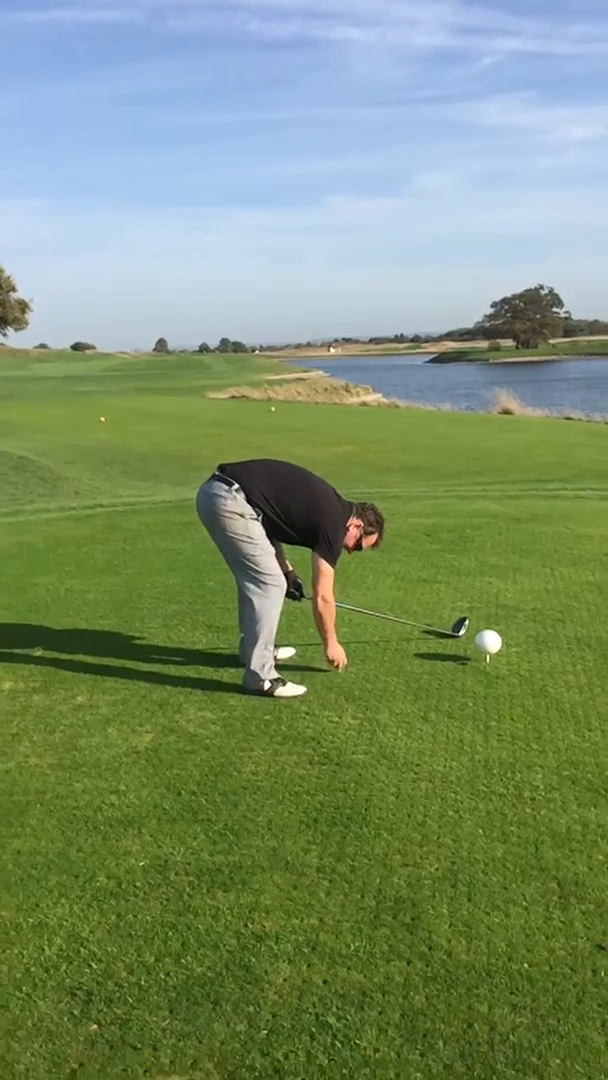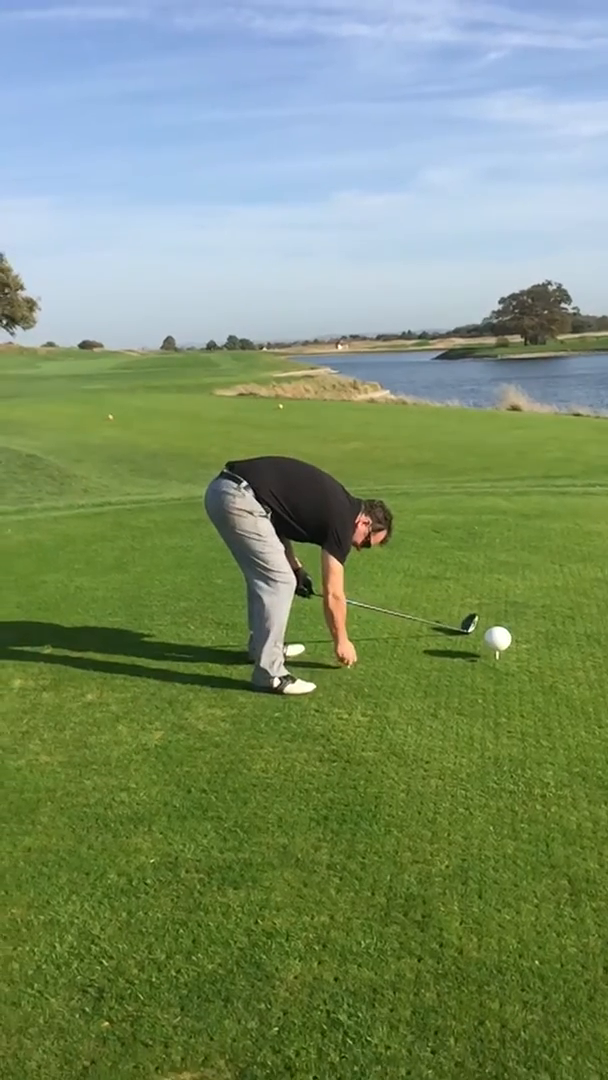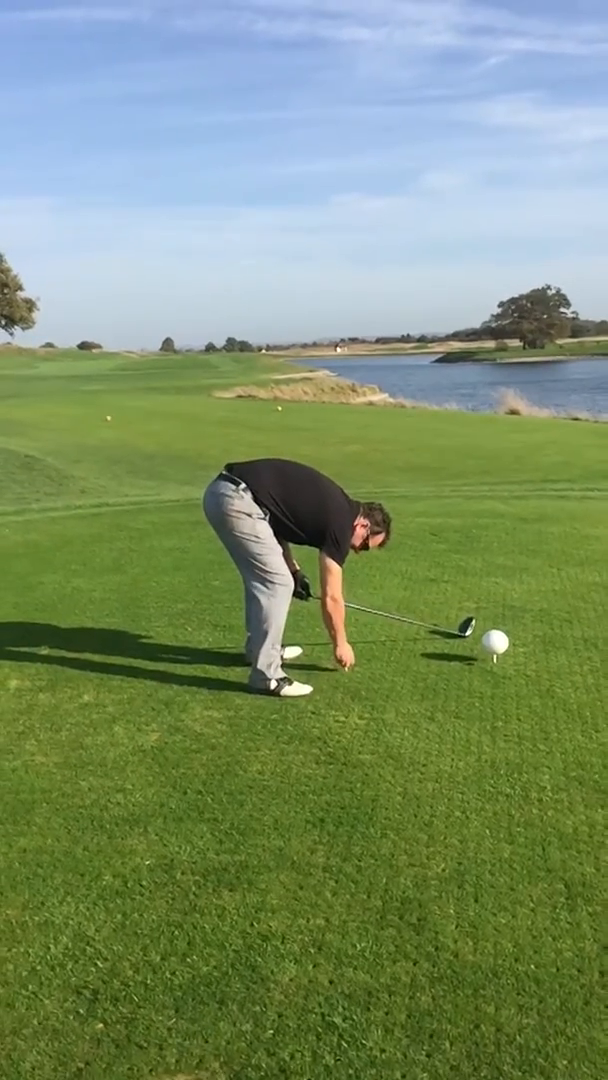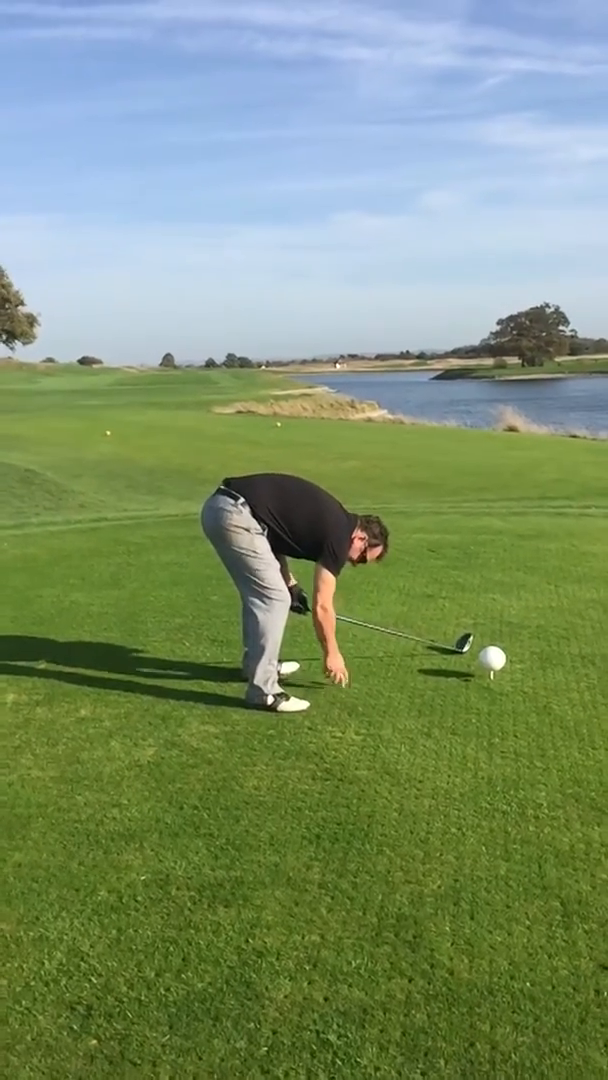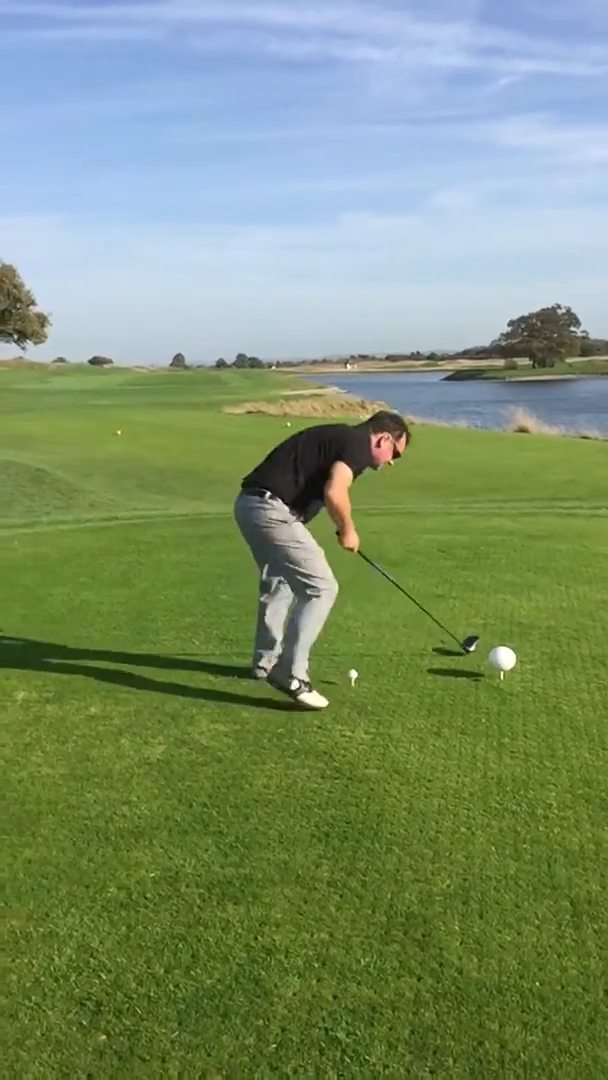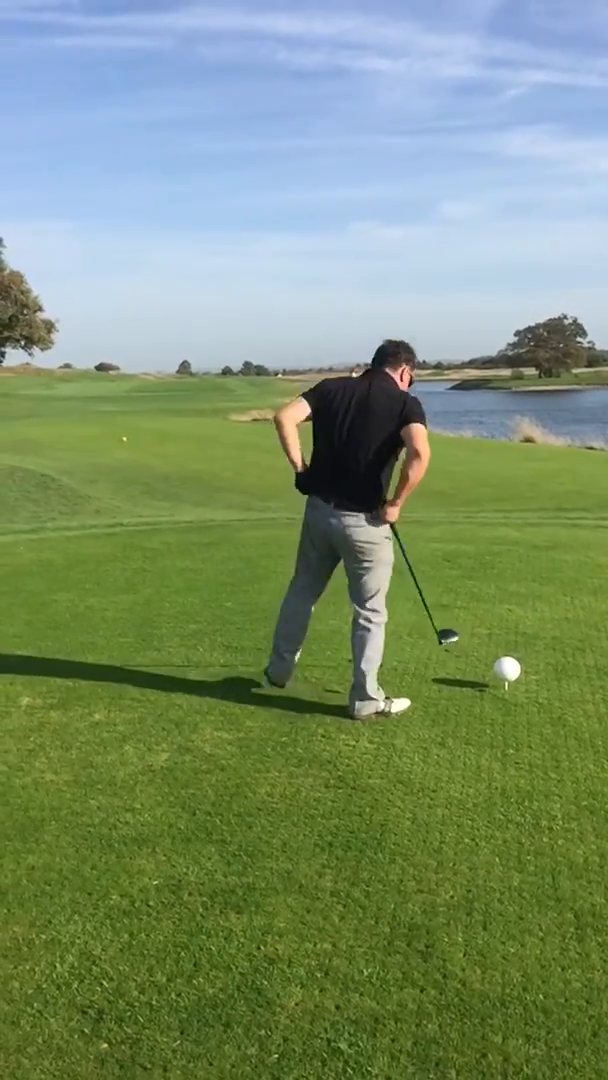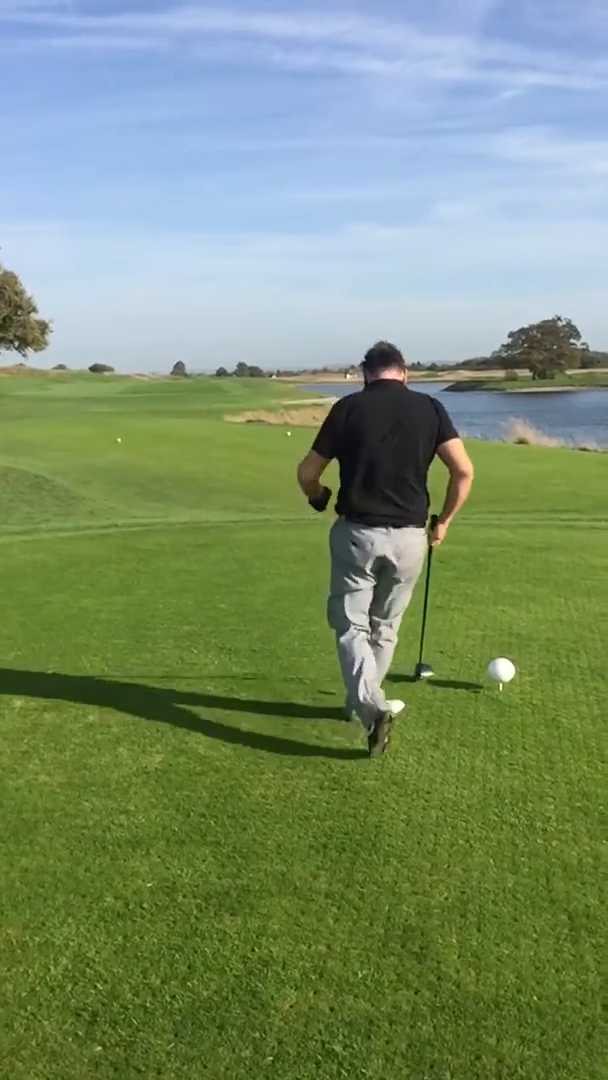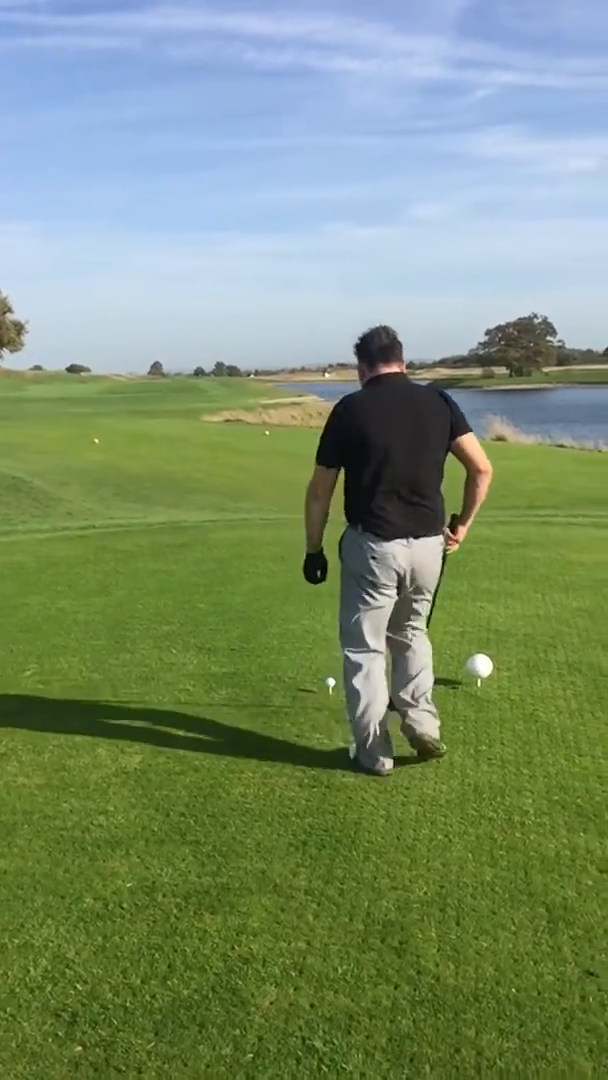
dt=0.4s
person 1, frame 1
left shoulder: (326, 506)
right shoulder: (332, 522)
right elbow: (322, 597)
left wrist: (287, 571)
right wrist: (332, 644)
left hip: (213, 491)
right hip: (230, 500)
left knee: (254, 577)
right knee: (269, 585)
left ankle: (253, 648)
right ankle: (260, 676)
person 1, frame 2
left shoulder: (335, 503)
right shoulder: (341, 519)
right elbow: (333, 594)
left wrist: (295, 567)
right wrist: (342, 641)
left hip: (222, 490)
right hip: (238, 498)
left knee: (264, 574)
right knee: (279, 582)
left ankle: (263, 644)
right ankle: (269, 673)
person 1, frame 3
left shoulder: (334, 506)
right shoulder: (339, 522)
right elbow: (331, 597)
left wrist: (293, 570)
right wrist: (341, 644)
left hip: (221, 491)
right hip: (237, 500)
left knee: (261, 576)
right knee: (277, 584)
left ankle: (259, 647)
right ankle: (266, 675)
person 1, frame 4
left shoulder: (332, 518)
right shoulder: (337, 534)
right elbow: (322, 608)
left wrist: (290, 585)
right wrist: (332, 655)
left hip: (219, 506)
right hip: (235, 514)
left knee: (259, 591)
right knee: (273, 599)
left ankle: (257, 662)
right ankle: (263, 690)
person 1, frame 5
left shoulder: (337, 437)
right shoulder: (357, 444)
right elbow: (334, 492)
left wrist: (295, 519)
right wrist: (347, 531)
left hip: (250, 504)
right hip: (271, 510)
left knee: (277, 584)
right knee: (321, 587)
left ankle: (266, 659)
right ankle: (290, 674)
person 1, frame 6
left shoulder: (331, 389)
right shoulder: (405, 402)
left elbow: (285, 417)
right elbow: (420, 453)
left wrist: (300, 468)
right wrist: (396, 502)
left hip: (320, 509)
right hip: (364, 519)
left knee: (303, 588)
right knee: (370, 612)
left ankle: (279, 668)
right ankle: (366, 699)
person 1, frame 7
left shoulder: (348, 407)
right shoulder: (430, 408)
left elbow: (307, 472)
right elbow: (463, 471)
left wrist: (318, 496)
right wrist: (444, 520)
left hip: (356, 533)
right hip: (408, 536)
left knee: (350, 627)
right knee: (385, 626)
left ankle: (368, 706)
right ankle: (370, 705)
person 1, frame 8
left shoulder: (349, 410)
right shoulder: (439, 403)
left elbow: (320, 489)
right elbow: (481, 468)
left wrist: (313, 548)
right wrist: (463, 524)
left hip: (372, 545)
right hip: (426, 544)
left knee: (364, 651)
right knee: (411, 633)
left ankle: (374, 750)
right ankle: (421, 720)
